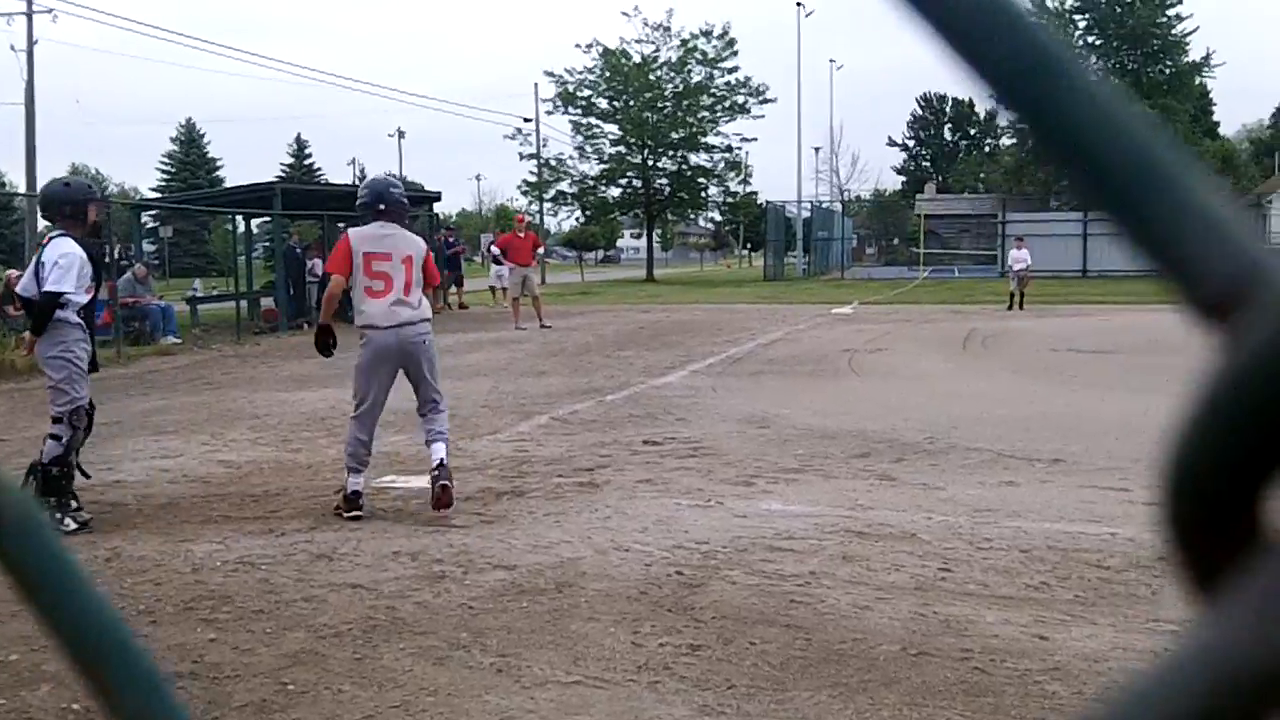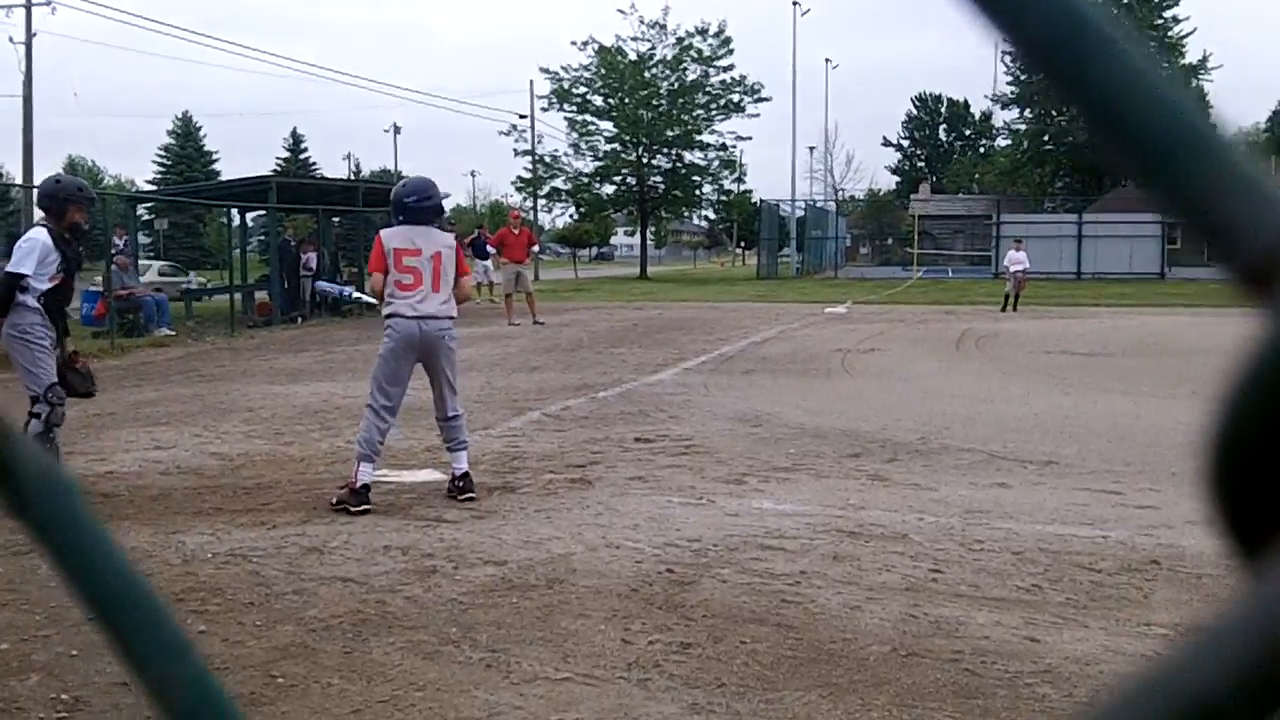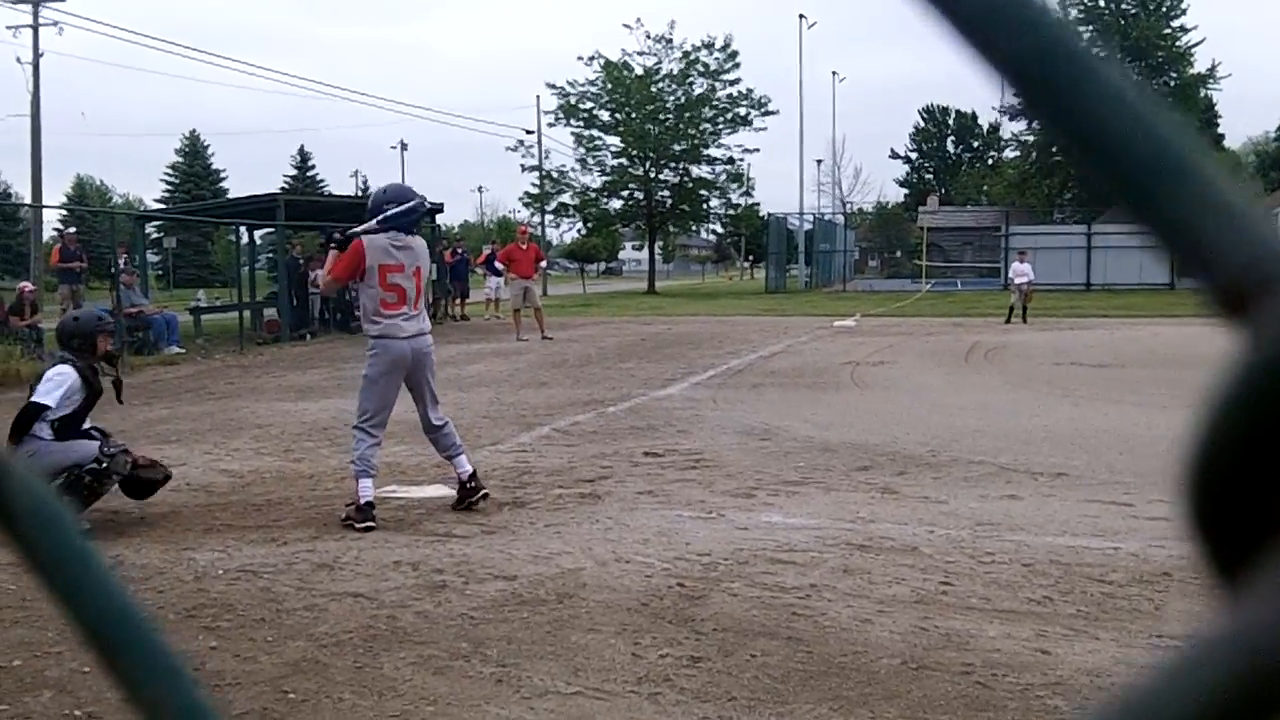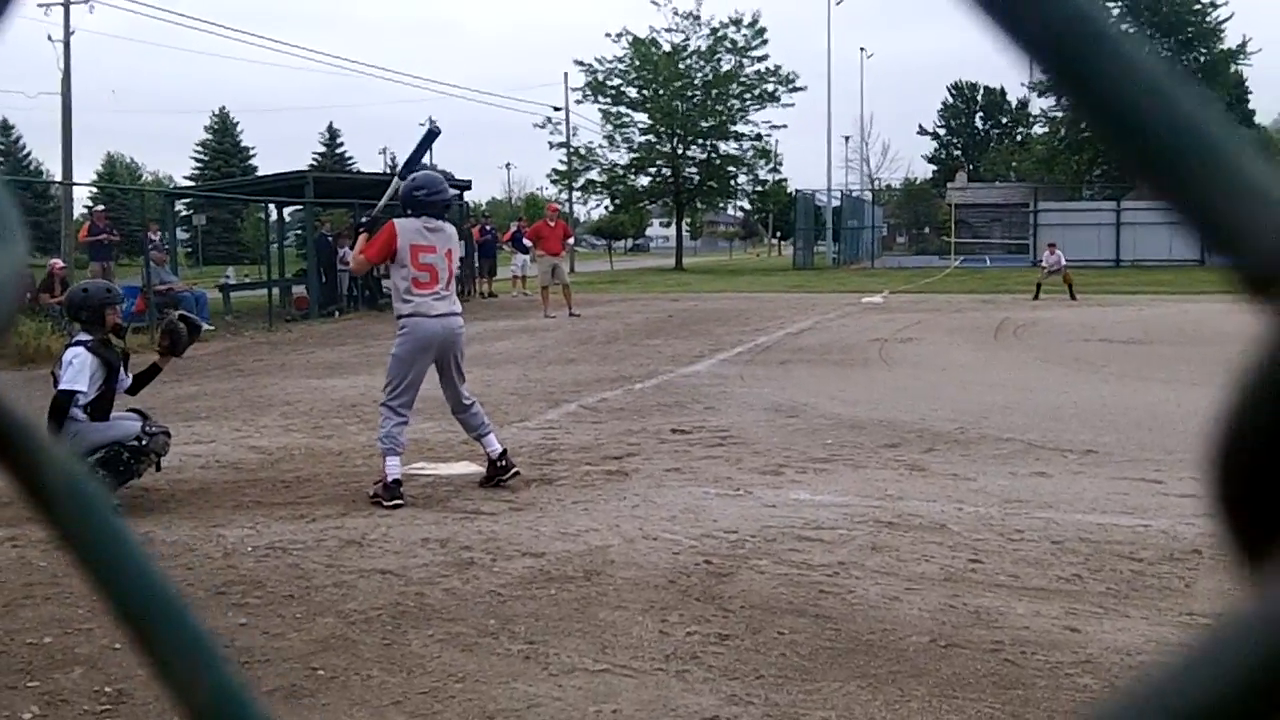
dt=1s
person 1, frame 1
left shoulder: (352, 239)
right shoulder: (417, 243)
left elbow: (335, 287)
left wrist: (324, 326)
left hip: (377, 336)
right hip: (418, 331)
left knee: (363, 417)
right knee: (433, 406)
left ankle: (353, 494)
right ankle: (441, 468)
person 1, frame 2
left shoulder: (386, 238)
right shoulder: (449, 241)
left elbow: (376, 287)
right elbow: (464, 292)
left hip: (401, 327)
right hip: (441, 327)
left knee: (380, 407)
right knee: (448, 404)
left ankle: (360, 487)
right ankle: (461, 477)
person 1, frame 3
left shoulder: (364, 246)
right shoulder: (421, 247)
left elbow: (328, 286)
left wrist: (334, 249)
left hip: (386, 346)
right hip: (421, 342)
left knee: (368, 426)
right knee: (434, 417)
left ankle: (364, 504)
right ankle: (469, 481)
person 1, frame 4
left shoulder: (397, 229)
right shoulder: (451, 233)
left elbow: (358, 266)
left wrist: (364, 231)
left hip: (416, 327)
right hip: (452, 324)
left knee: (395, 405)
right knee: (460, 398)
left ankle: (391, 482)
right ankle: (499, 459)
person 2, frame 1
left shoulder: (50, 247)
right shoulder: (72, 250)
left elbow: (24, 294)
right elbow: (51, 298)
left wrist: (38, 330)
right wrist: (36, 333)
left hip: (60, 341)
right hip: (66, 340)
left knee: (81, 415)
right knee: (68, 420)
left ankle: (56, 494)
right ankle: (52, 506)
person 2, frame 2
left shoulder: (64, 242)
right shoulder: (39, 237)
left wrist: (65, 342)
left hip: (44, 330)
right hip: (27, 326)
left knee: (47, 400)
right knee: (49, 400)
person 2, frame 3
left shoulder: (85, 374)
right shoulder: (66, 373)
left elbow: (80, 430)
right elbow: (29, 413)
right wrist: (12, 454)
left hip: (52, 448)
right hip: (35, 451)
right knee: (115, 456)
person 2, frame 4
left shoulder: (104, 347)
right shoulder: (83, 353)
left elbow: (131, 386)
right elbow: (61, 402)
left wrist: (162, 360)
left hip: (89, 426)
right hip: (74, 433)
left knee: (137, 419)
right knee: (156, 437)
